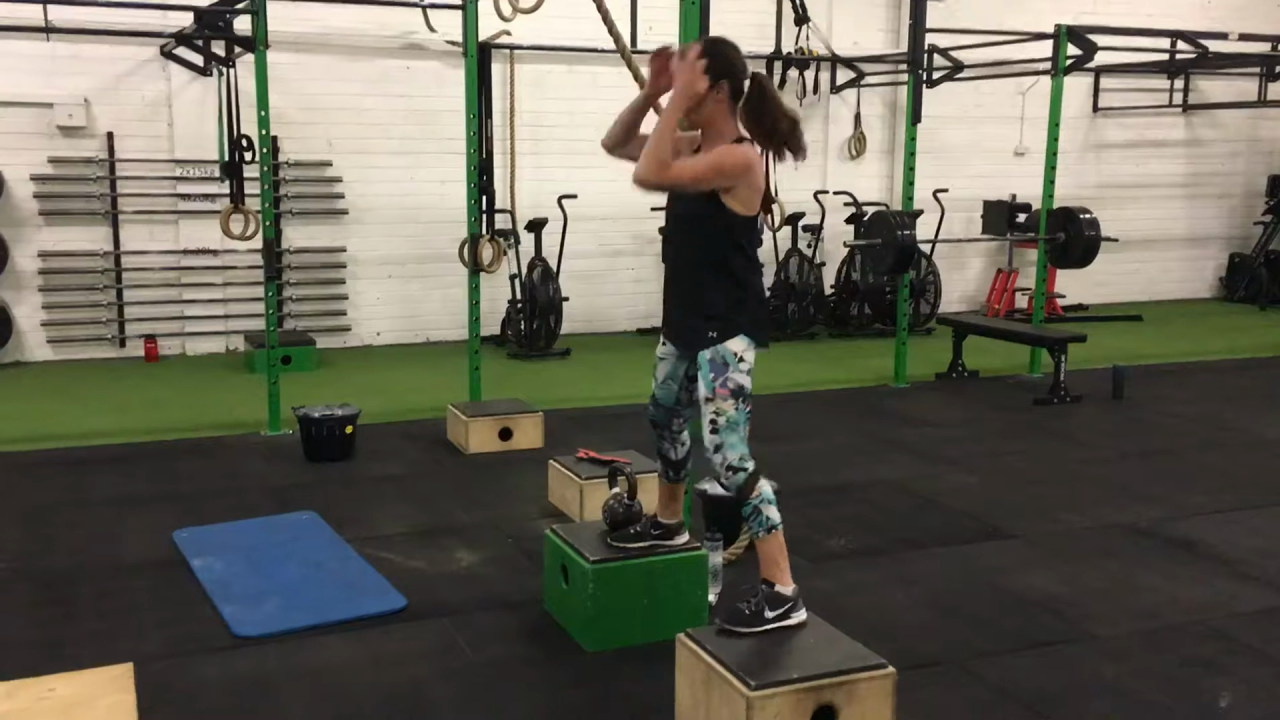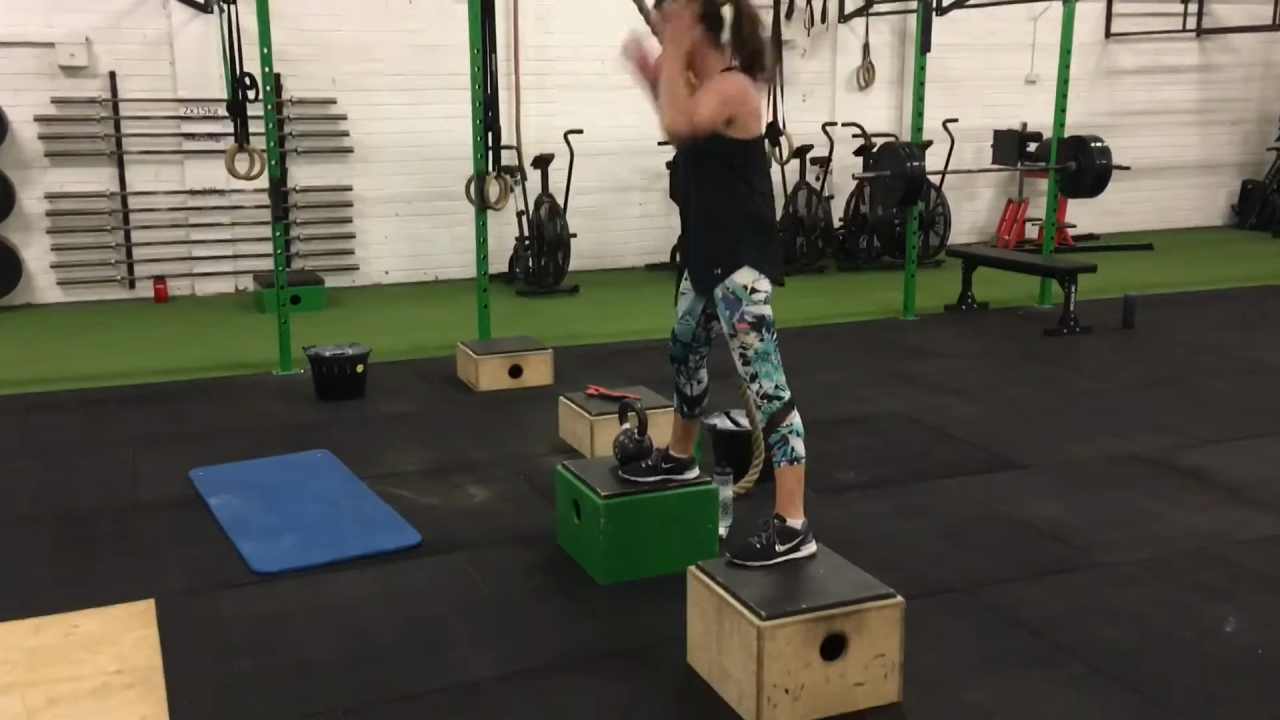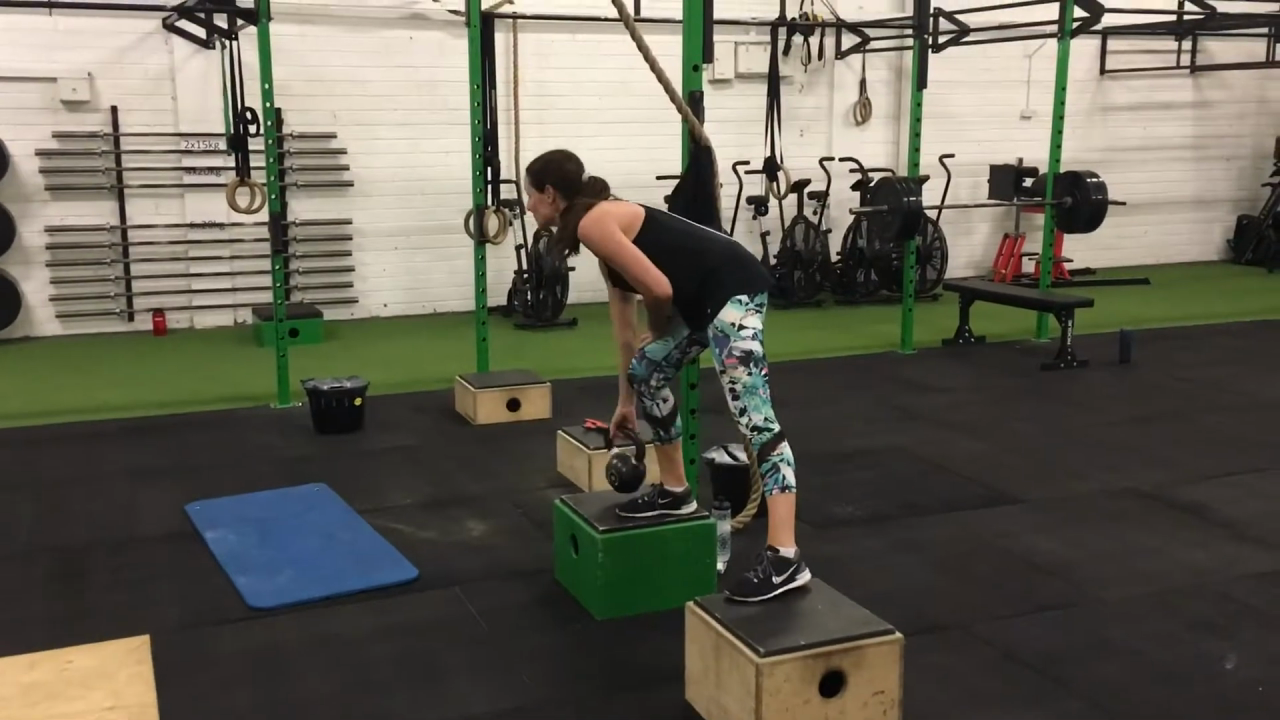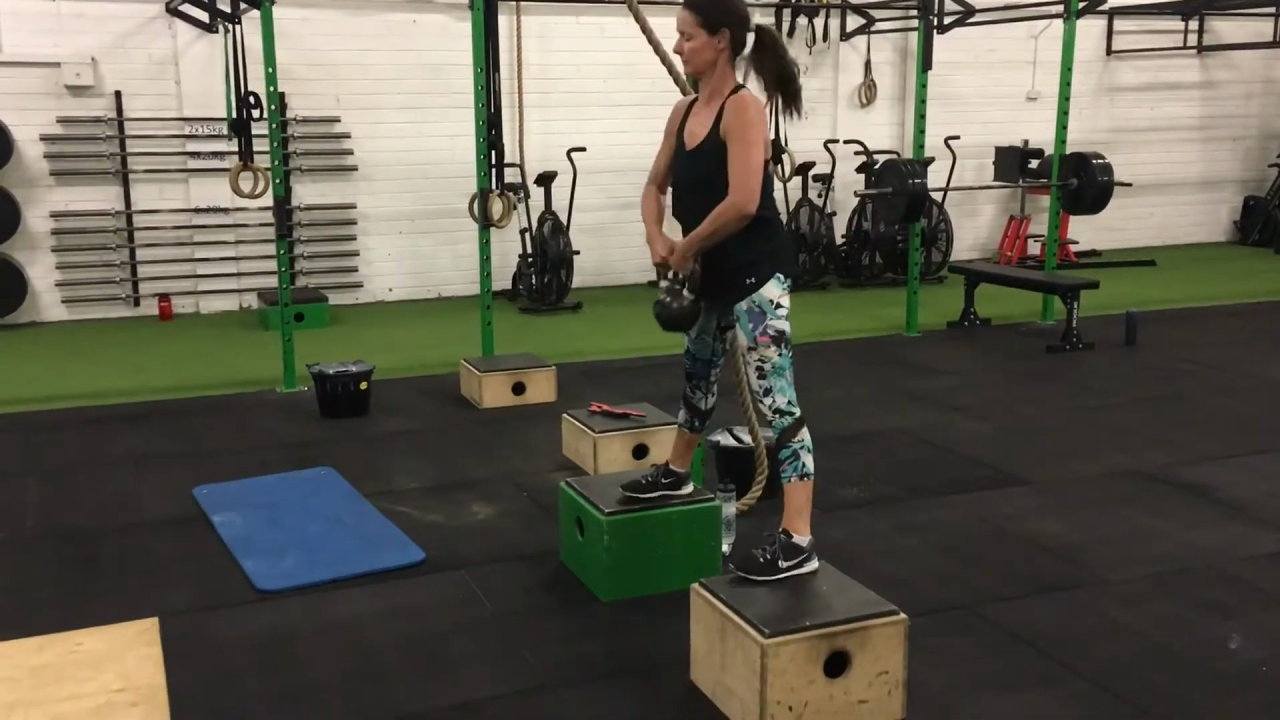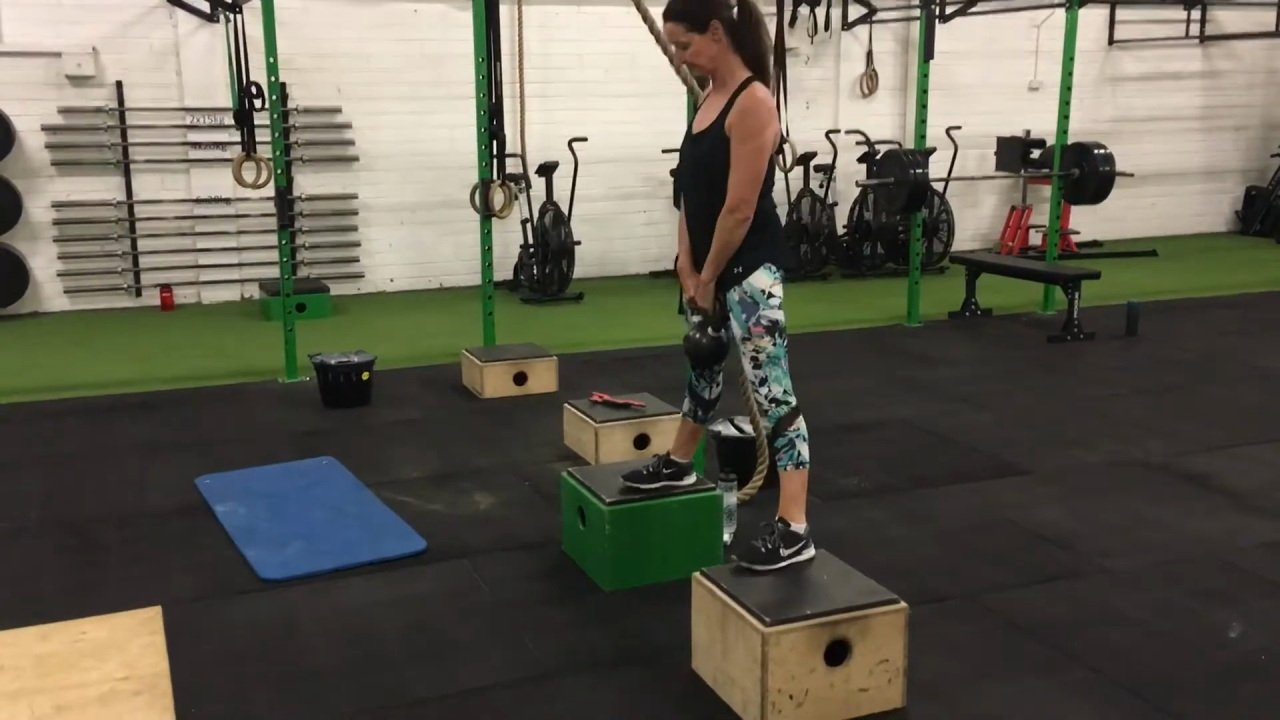
dt=1s
person 1, frame 1
left shoulder: (739, 157)
right shoulder: (696, 147)
left elbow: (649, 175)
right elbow: (616, 143)
left wrist: (684, 97)
right wrist: (653, 91)
left hip: (726, 329)
right hip: (685, 319)
left knee: (728, 455)
right knee: (665, 418)
left ankle: (782, 593)
right ankle: (667, 522)
person 1, frame 2
left shoulder: (732, 86)
right shoulder: (711, 83)
left elbow: (675, 126)
right elbow: (688, 139)
left wrist: (675, 59)
right wrist: (654, 72)
left hip: (744, 260)
right hip: (709, 255)
left knee: (765, 387)
right knee: (684, 352)
left ankle: (793, 527)
right ankle: (678, 457)
person 1, frame 3
left shoulder: (593, 224)
right shoulder: (601, 220)
left elbow: (658, 290)
right elbow: (624, 325)
left wrist: (657, 331)
right wrist: (626, 401)
left hip: (733, 290)
right hip: (701, 296)
left knee: (754, 417)
right knee: (648, 371)
left ankle: (785, 558)
right ankle: (674, 490)
person 1, frame 4
left shoulder: (743, 106)
right shoulder: (683, 110)
left elbow: (742, 204)
right elbow: (657, 184)
left wrist: (686, 247)
right wrist: (657, 237)
left hip: (755, 273)
right hip: (709, 271)
left knee: (775, 399)
right knee: (698, 371)
left ankle: (797, 541)
right ankle: (675, 472)
person 1, frame 5
left shoulder: (752, 102)
right shoulder: (709, 97)
left elbow: (740, 209)
right elbow: (691, 191)
left wrist: (709, 279)
right wrist: (688, 268)
left hip: (749, 266)
right hip: (709, 262)
left knee: (771, 388)
right knee: (703, 364)
left ankle: (794, 529)
right ankle: (679, 462)
